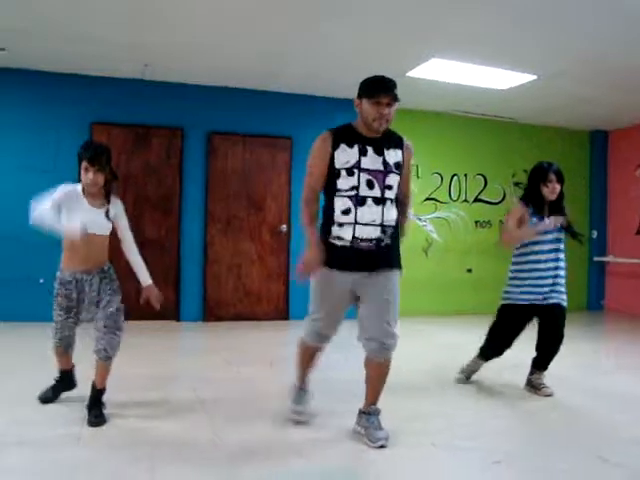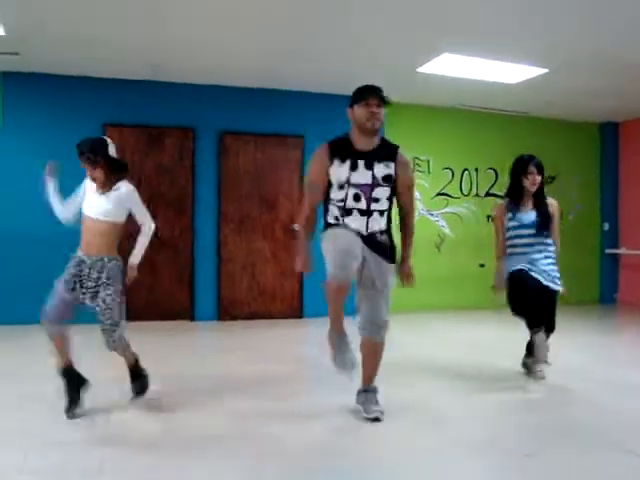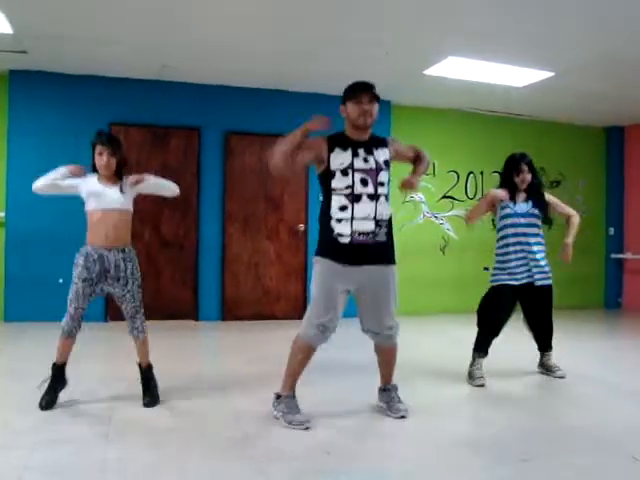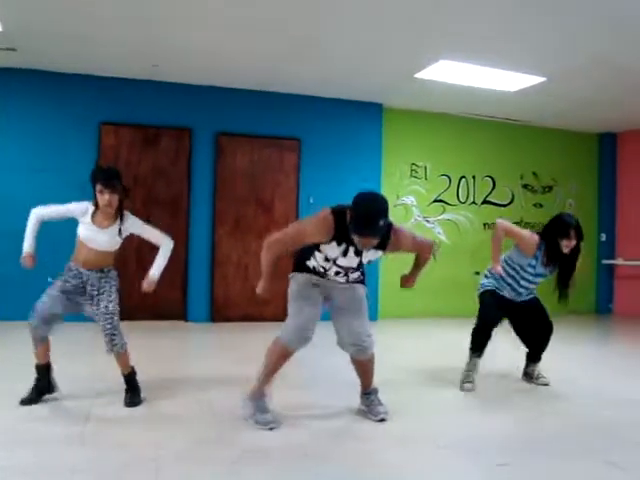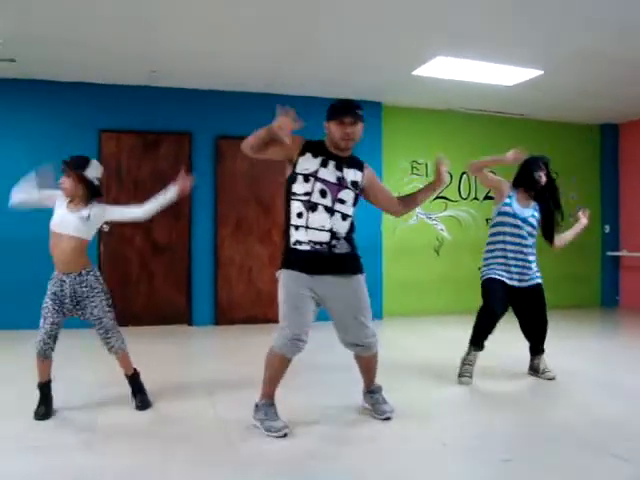
dt=1s
person 1, frame 1
left shoulder: (401, 147)
right shoulder: (330, 141)
right elbow: (309, 196)
left wrist: (399, 238)
right wrist: (312, 244)
left hip: (383, 264)
right hip: (335, 259)
left knee: (381, 341)
right knee: (319, 330)
left ankle: (369, 414)
right ankle: (301, 388)
person 1, frame 2
left shoulder: (397, 159)
right shoulder: (328, 153)
left elbow: (407, 211)
right elbow: (309, 204)
left wrist: (406, 258)
right wrist: (302, 250)
left hip: (380, 246)
right hip: (340, 234)
left knee: (376, 322)
right knee: (343, 260)
left ankle: (368, 391)
right ankle: (337, 331)
person 1, frame 3
left shoulder: (386, 147)
right shoulder: (325, 146)
left elbow: (420, 156)
right elbow: (277, 165)
left wrist: (415, 176)
right wrist: (303, 132)
left hip: (379, 259)
right hip: (334, 258)
left knee: (385, 329)
right knee: (318, 326)
left ankle: (388, 390)
right ankle: (284, 396)
person 1, frame 4
left shoulder: (394, 237)
right shoulder: (326, 222)
left elbow: (427, 246)
right elbow: (273, 243)
left wrist: (412, 276)
right wrist: (266, 281)
left hip: (349, 283)
right hip: (309, 276)
left knee: (359, 341)
right knee: (298, 331)
left ankle: (368, 395)
right ankle: (257, 396)
person 1, frame 5
left shoulder: (361, 171)
right shoulder: (299, 150)
left elbow: (398, 207)
right elbow: (250, 148)
left wrist: (434, 186)
right wrist: (275, 128)
left hip: (344, 271)
right hip: (298, 268)
left knee: (363, 339)
right knee: (291, 338)
left ankle: (372, 392)
right ankle: (264, 406)
person 2, frame 1
left shoulder: (114, 204)
right shoulder: (67, 193)
left elbow: (129, 246)
right elbow: (38, 211)
left wrist: (147, 282)
right wrist: (72, 228)
left hip: (103, 277)
right hip: (69, 279)
left knee: (109, 338)
right knee: (62, 338)
left ankle: (96, 400)
right ankle: (65, 379)
person 2, frame 2
left shoulder: (125, 190)
right shoulder: (88, 187)
left elbow: (148, 225)
right elbow: (65, 216)
left wrist: (135, 258)
right wrist: (51, 183)
left hip: (107, 267)
right hip: (81, 263)
left knee: (111, 329)
right knee: (52, 317)
left ankle: (136, 369)
right ankle: (72, 380)
person 2, frame 3
left shoulder: (130, 184)
right shoulder: (84, 183)
left elbow: (174, 190)
right elbow: (38, 187)
left wrist: (147, 180)
right wrist: (65, 171)
left hip: (124, 257)
right hip: (90, 256)
left knee: (135, 318)
right knee: (73, 317)
left ankle: (147, 378)
right ankle: (57, 379)
person 2, frame 4
left shoulder: (128, 221)
right shoulder: (82, 209)
left elbow: (166, 243)
right elbow: (37, 213)
left wrist: (154, 274)
right wrist: (28, 249)
left hip: (104, 279)
right hip: (74, 273)
left knee: (112, 333)
right knee: (38, 319)
left ankle: (131, 384)
right ankle: (43, 381)
person 2, frame 5
left shoulder: (99, 210)
right shoulder: (57, 199)
left elbow: (142, 212)
right elbow: (17, 199)
left wrist: (174, 191)
right wrist: (34, 181)
left hip: (87, 281)
right hip: (59, 281)
left knee: (111, 336)
right knee: (44, 340)
left ankle: (137, 387)
right ankle: (45, 398)
person 3, frame 1
left shoulder: (557, 211)
right shoulder: (522, 209)
right elbow: (506, 237)
right wrist: (543, 226)
left hip: (553, 289)
right hip: (523, 287)
left knee: (553, 336)
right knee: (503, 334)
left ankle: (536, 377)
right ankle: (479, 361)
person 3, frame 2
left shoulder: (550, 205)
right shoulder: (504, 208)
left elbow: (554, 241)
right elbow: (501, 245)
left wrist: (558, 278)
right wrist: (499, 275)
left hip: (546, 271)
right hip: (519, 268)
left knee: (547, 323)
right knee: (524, 288)
left ankle: (531, 358)
right ankle: (536, 333)
person 3, frame 3
left shoulder: (541, 197)
right shoulder: (500, 196)
left elbow: (573, 215)
right elbow: (470, 219)
left wrist: (569, 240)
right wrist: (489, 199)
left hip: (538, 273)
right hip: (507, 274)
left knee: (542, 320)
right knee: (493, 318)
left ankle: (546, 360)
right ankle: (476, 364)
person 3, frame 4
left shoulder: (563, 255)
right shoulder: (532, 242)
right elbow: (500, 225)
right wrist: (496, 262)
left hip: (523, 294)
right hip: (496, 287)
left knee: (544, 328)
right knee: (488, 320)
left ankle: (531, 369)
right ankle: (472, 365)
person 3, frame 5
left shoulder: (540, 207)
right shoulder: (504, 190)
left elbow: (554, 242)
right elbow: (474, 168)
left wrist: (580, 224)
right wrist: (503, 158)
left hip: (528, 275)
right hip: (497, 270)
left knee: (537, 320)
right knee: (492, 311)
left ankle: (537, 361)
right ankle: (471, 356)
